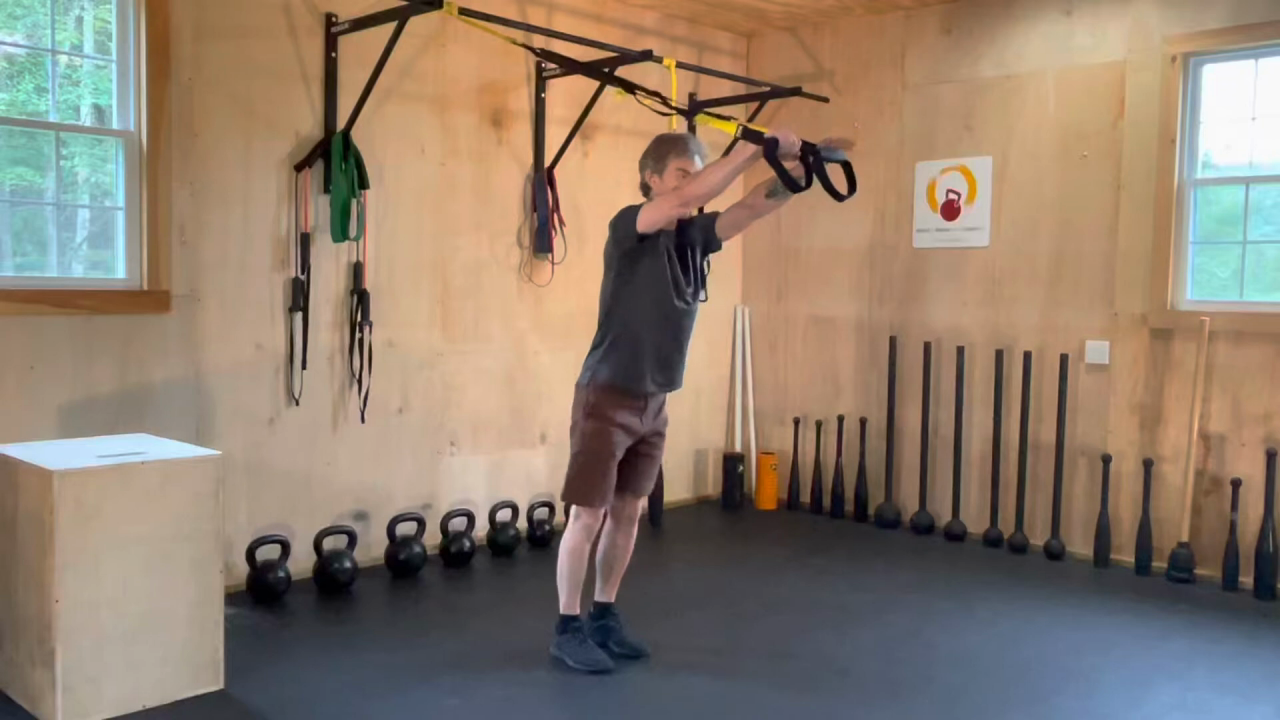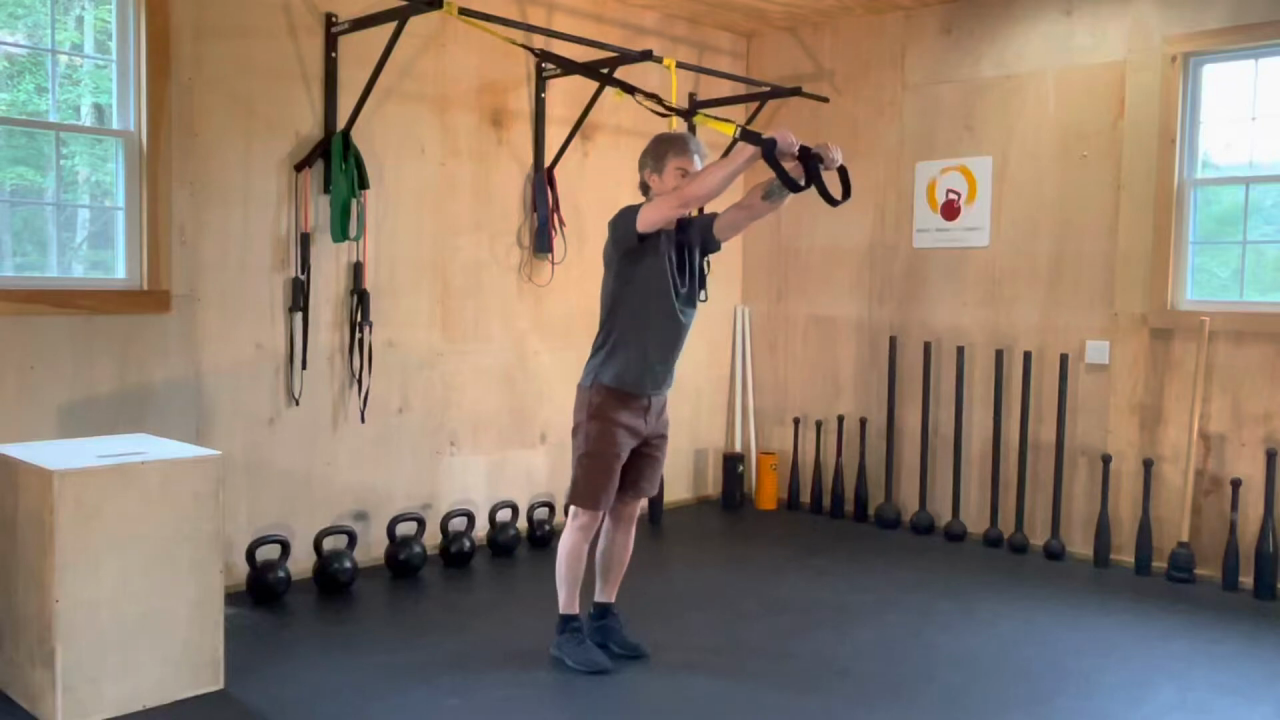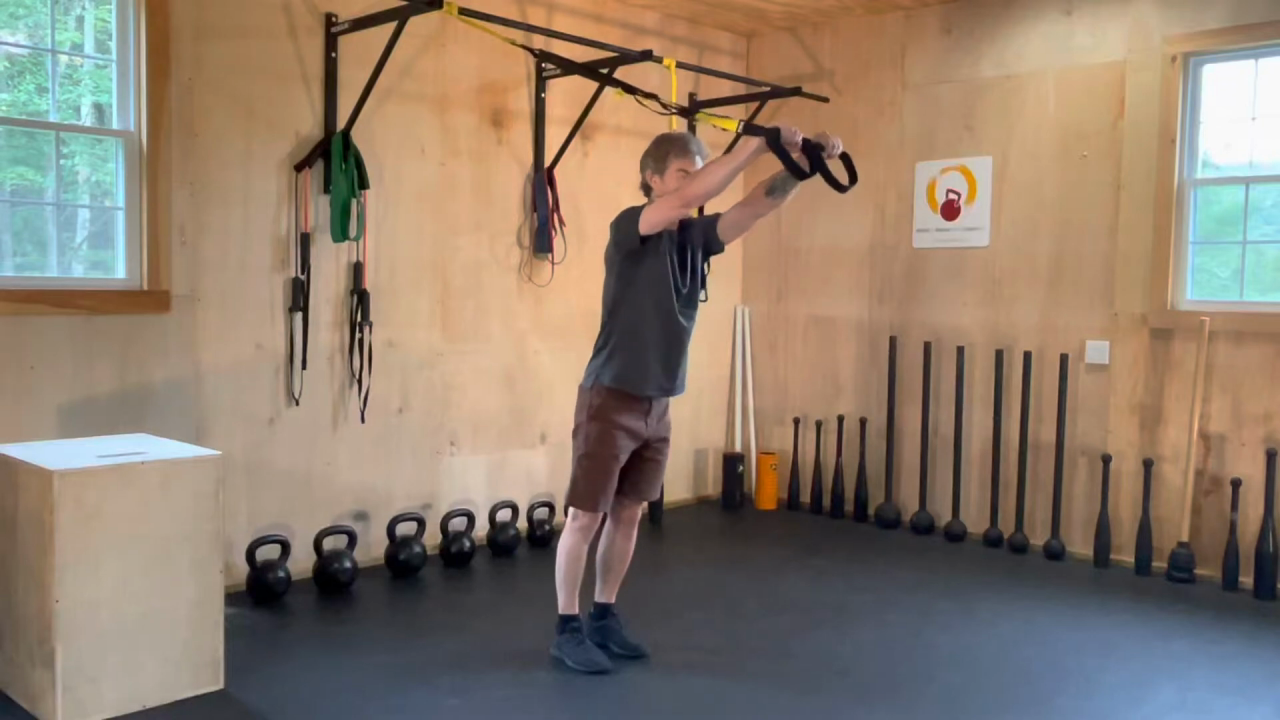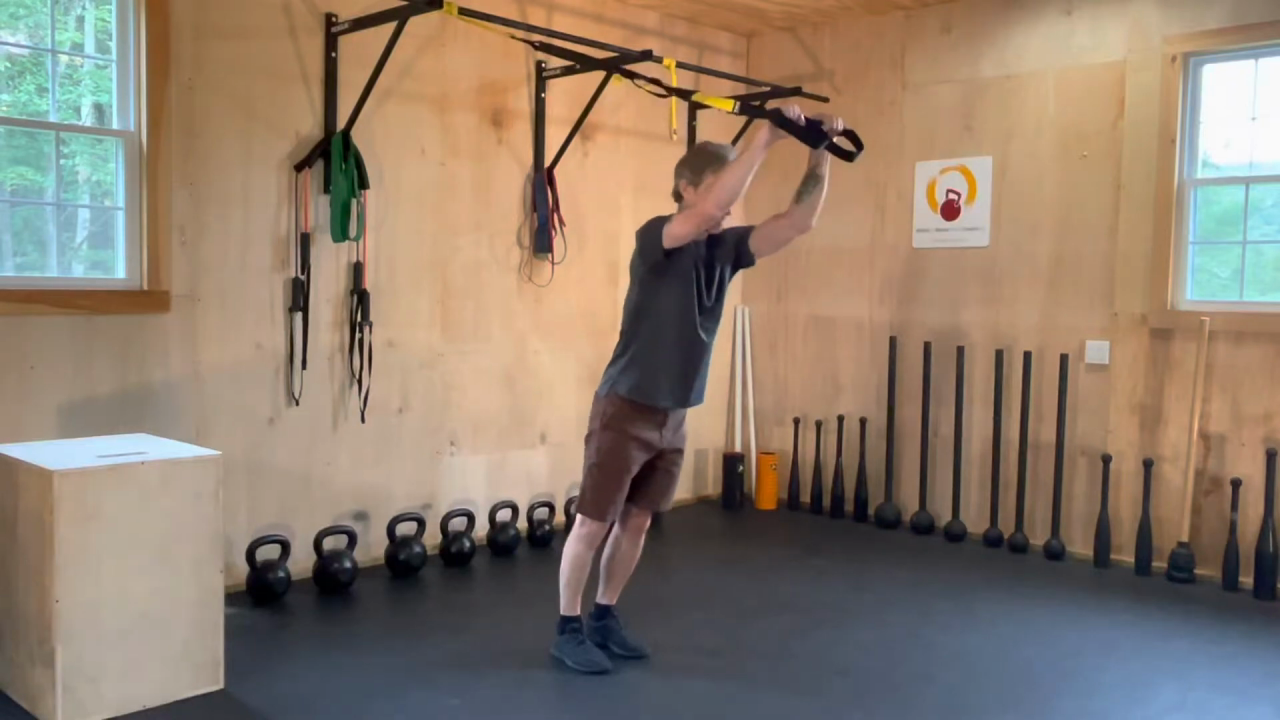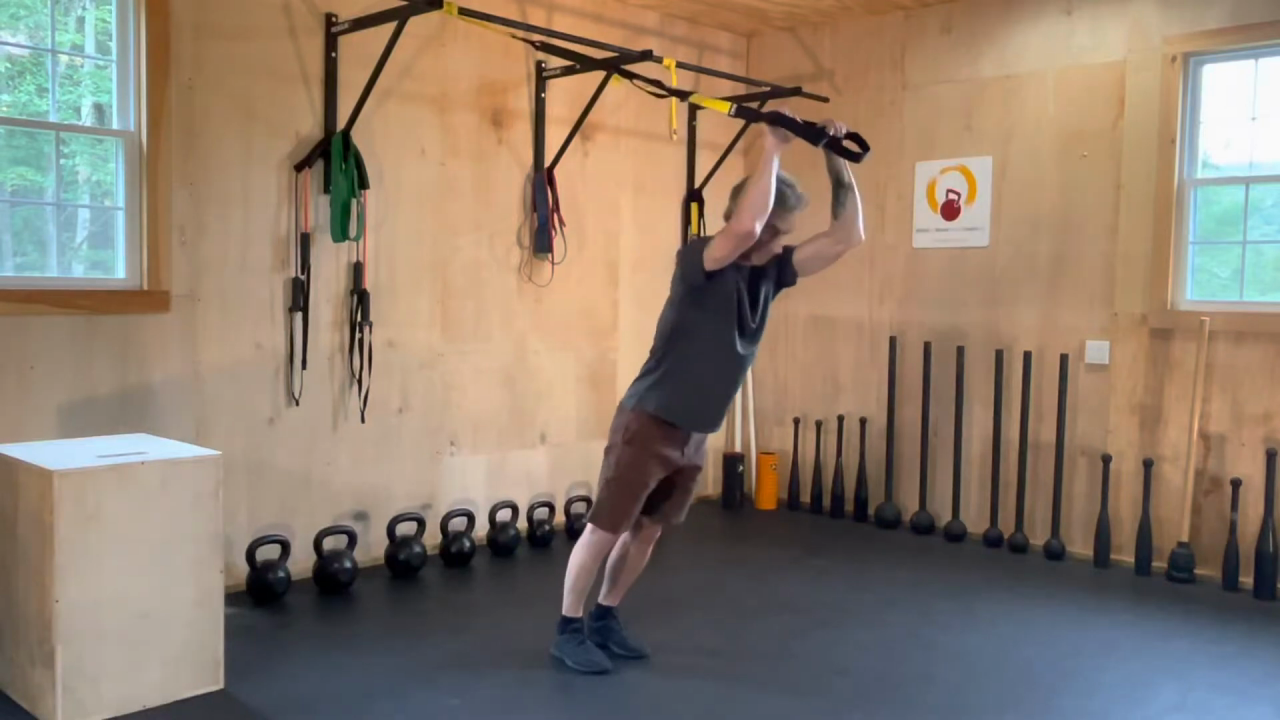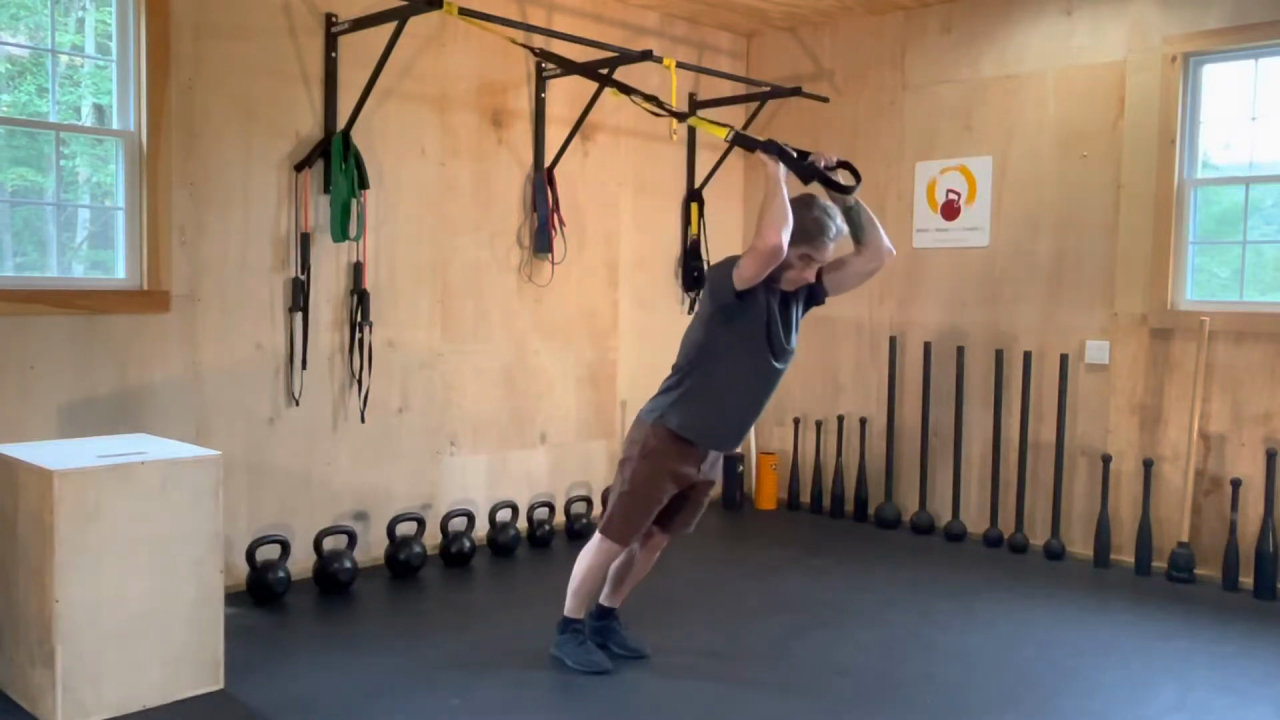
dt=0.4s
person 1, frame 1
left shoulder: (695, 234)
right shoulder: (629, 227)
left elbow: (758, 203)
right elbow: (686, 197)
left wrist: (804, 164)
right wrist: (754, 149)
left hip: (652, 402)
right hip: (605, 397)
left knee: (628, 514)
right knee: (589, 516)
left ankle: (603, 618)
right ankle: (569, 628)
person 1, frame 2
left shoulder: (692, 234)
right shoulder: (628, 226)
left elbow: (754, 205)
right elbow: (689, 196)
left wrist: (802, 167)
right wrist: (754, 149)
left hip: (654, 401)
right hip: (608, 397)
left knee: (626, 513)
right knee: (586, 516)
left ankle: (604, 618)
right ankle: (567, 629)
person 1, frame 3
left shoulder: (695, 236)
right shoulder: (631, 228)
left elbow: (756, 205)
right elbow: (689, 197)
left wrist: (804, 163)
right wrist: (755, 145)
left hip: (656, 404)
right hip: (610, 400)
left knee: (627, 515)
right knee: (585, 517)
left ankle: (603, 618)
right ankle: (567, 629)
person 1, frame 4
left shoulder: (727, 247)
right shoulder: (658, 239)
left elbow: (797, 219)
right elbow: (707, 211)
left wrist: (819, 153)
right wrist: (764, 141)
left hip: (673, 415)
right hip: (625, 409)
left knee: (636, 522)
right knee: (593, 524)
left ankle: (603, 620)
right ankle: (567, 630)
person 1, frame 5
left shoulder: (771, 270)
right shoulder: (700, 260)
left elbow: (846, 235)
right elbow: (743, 228)
left wrist: (837, 162)
right wrist: (772, 151)
left hip: (694, 435)
right hip: (647, 424)
left knee: (646, 531)
right knee: (605, 530)
left ankle: (604, 620)
right ankle: (568, 630)
person 1, frame 6
left shoulder: (801, 291)
right shoulder: (730, 281)
left elbow: (877, 252)
right elbow: (771, 244)
left wrist: (839, 190)
right wrist: (774, 173)
left hip: (710, 451)
right hip: (664, 438)
left knee: (653, 540)
right knee: (613, 539)
left ankle: (604, 620)
right ankle: (569, 631)
